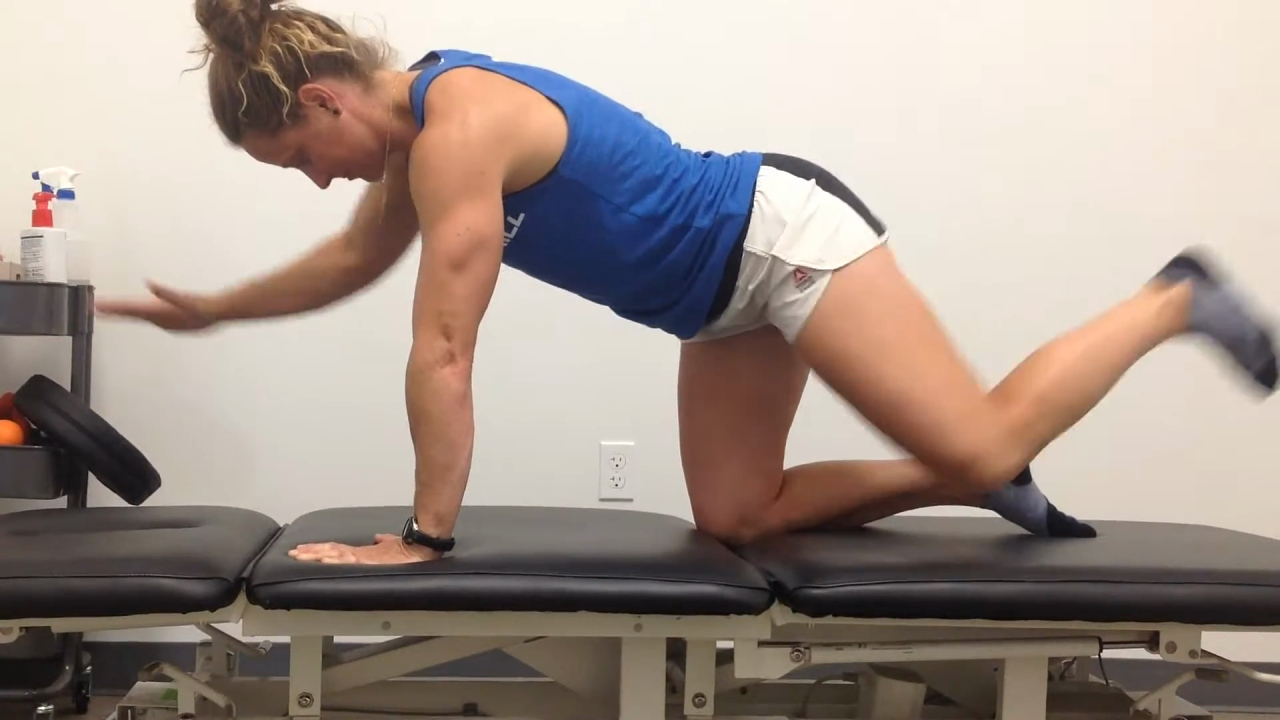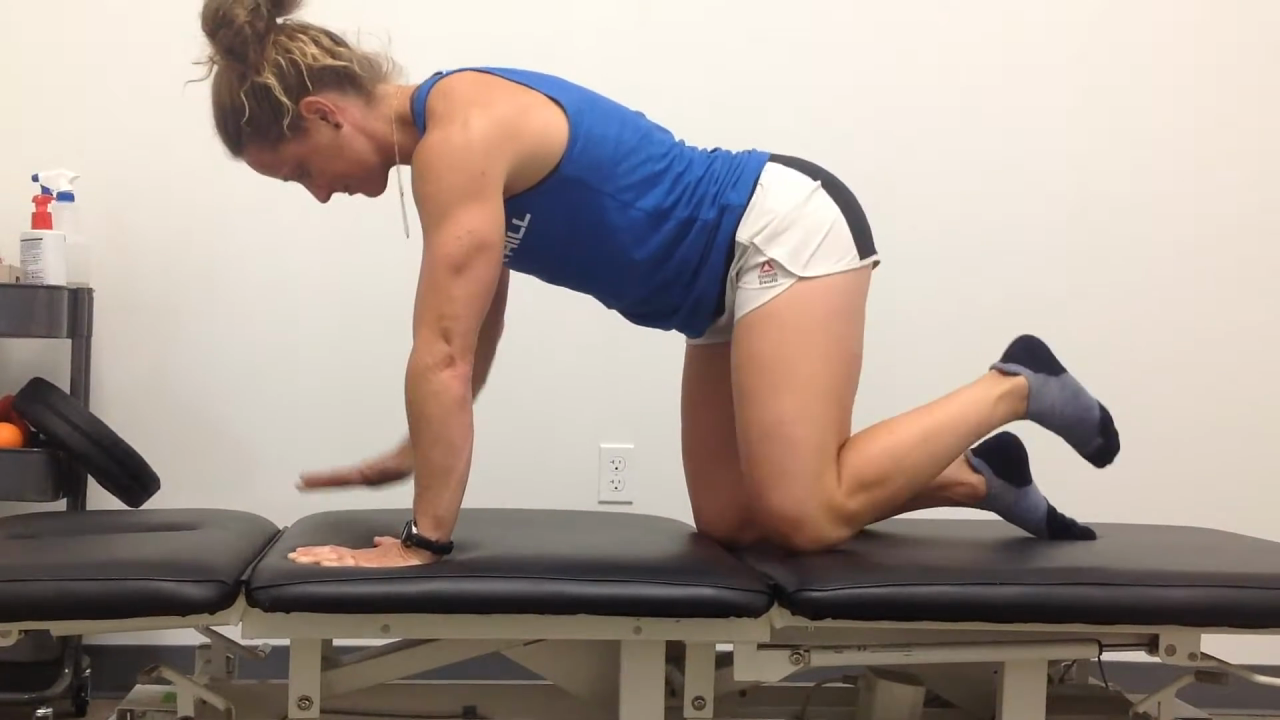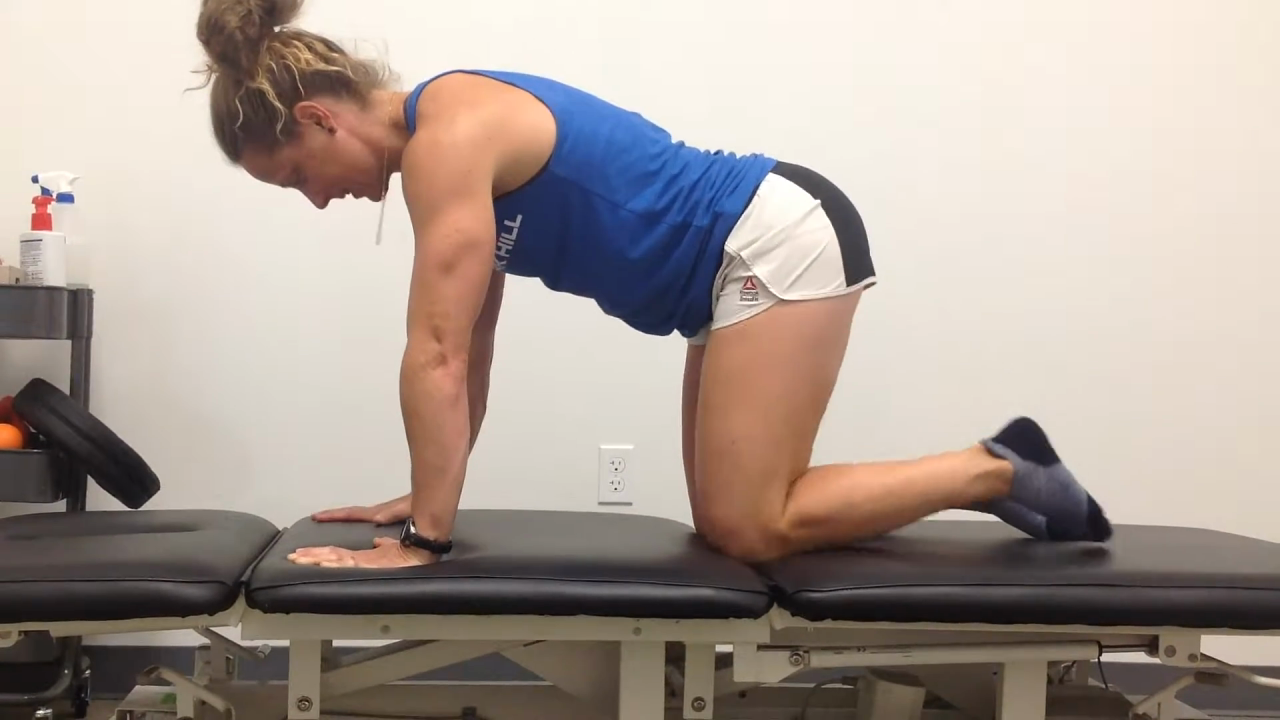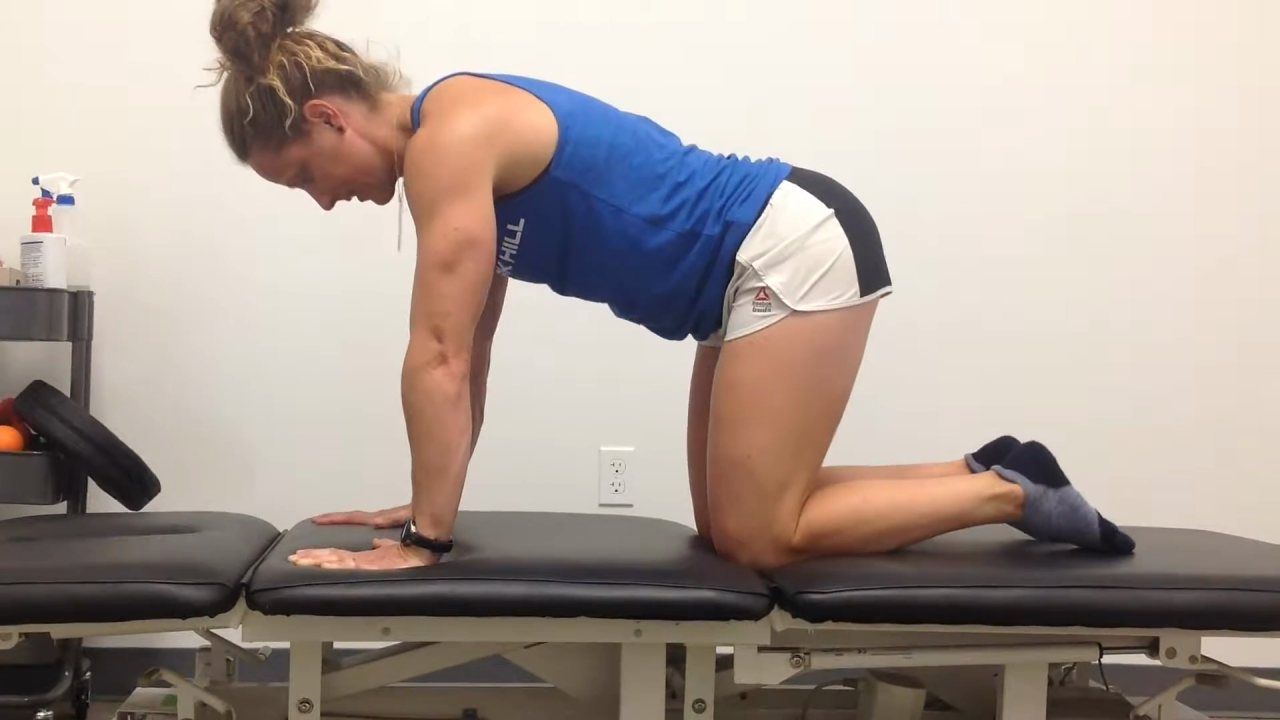
dt=0.4s
person 1, frame 1
left shoulder: (455, 131)
right shoulder: (420, 127)
left elbow: (441, 355)
right elbow: (350, 260)
left wrist: (425, 534)
right wrist: (209, 307)
left hip: (780, 233)
right hip: (735, 286)
left knee: (983, 441)
right knee: (738, 516)
left ankle: (1172, 302)
right ankle: (988, 485)
person 1, frame 2
left shoulder: (457, 135)
right shoulder: (450, 134)
left elbow: (441, 355)
right elbow: (475, 333)
left wrist: (425, 537)
right wrist: (411, 456)
left hip: (784, 228)
right hip: (736, 264)
left knee: (805, 516)
right knee: (733, 521)
left ankle: (1012, 386)
right ankle: (982, 478)
person 1, frame 3
left shoulder: (447, 136)
right shoulder: (455, 143)
left elbow: (435, 356)
right elbow: (471, 351)
left wrist: (425, 537)
right wrist: (428, 493)
left hip: (780, 240)
right hip: (744, 261)
left knee: (751, 528)
right knee: (729, 520)
left ankle: (997, 467)
right ankle: (981, 482)
person 1, frame 4
left shoulder: (446, 138)
right shoulder: (463, 144)
left elbow: (435, 357)
right elbow: (468, 354)
left wrist: (425, 537)
right wrist: (425, 500)
left hip: (793, 249)
right hip: (758, 265)
left knee: (759, 540)
right knee: (735, 522)
left ankle: (1013, 494)
right ankle: (978, 474)
